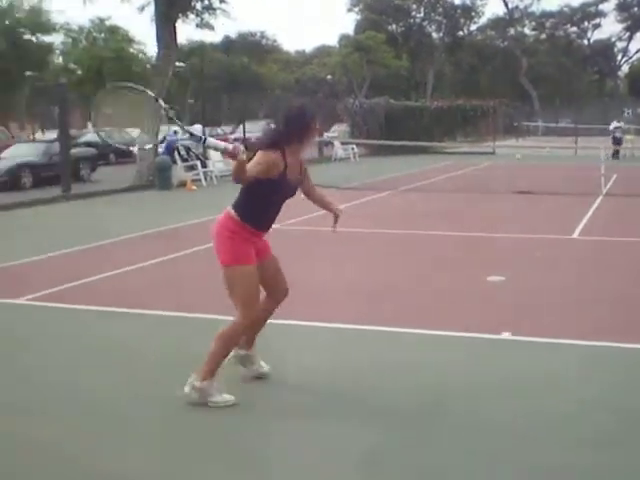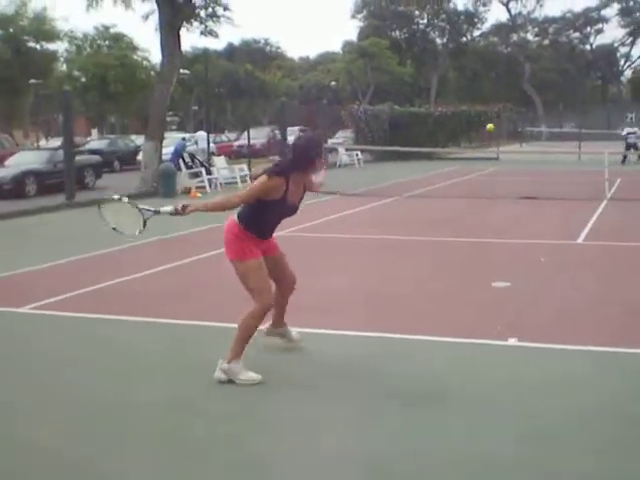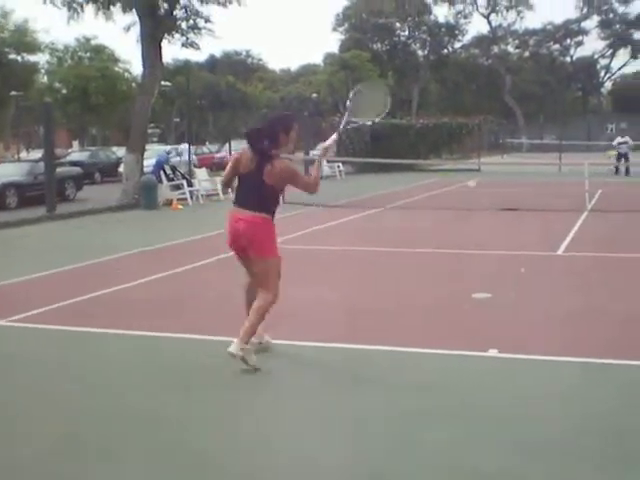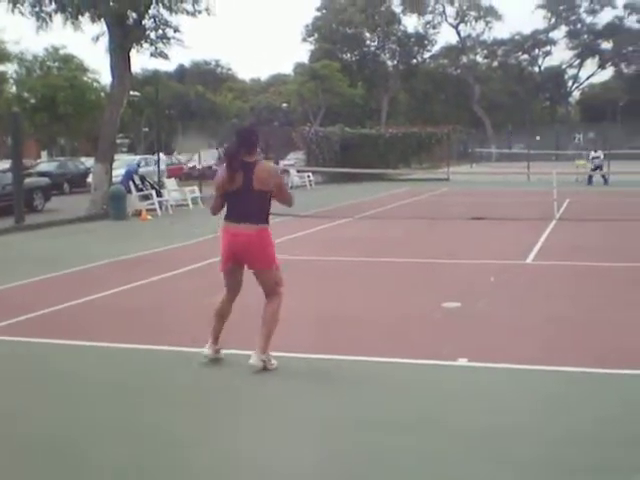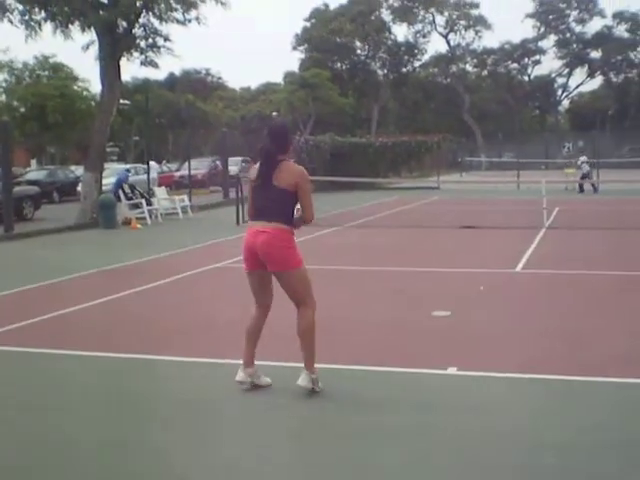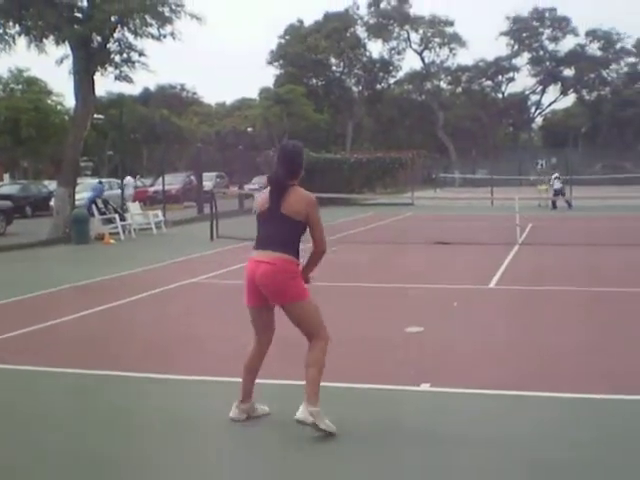
dt=0.4s
person 1, frame 1
left shoulder: (298, 161)
right shoulder: (272, 156)
left elbow: (310, 191)
right elbow: (243, 176)
left wrist: (332, 209)
right wrist: (239, 162)
left hip: (254, 235)
right hip: (234, 233)
left knee: (278, 292)
right knee: (246, 315)
left ankle: (243, 350)
right ankle: (200, 381)
person 1, frame 2
left shoulder: (304, 180)
right shoulder: (275, 181)
right elbow: (234, 200)
left wrist: (315, 185)
right wrist: (195, 207)
left hip: (262, 238)
right hip: (241, 238)
left knee: (288, 282)
right knee: (264, 301)
left ankle: (278, 327)
right ankle: (229, 364)
person 1, frame 3
left shoulder: (243, 154)
right shoulder: (284, 167)
left elbow: (225, 183)
right elbow: (311, 188)
right wrist: (318, 164)
left hip: (235, 222)
right hip: (259, 227)
left knee: (257, 278)
right knee: (269, 292)
left ankle: (253, 333)
right ankle: (242, 343)
person 1, frame 4
left shoulder: (225, 173)
right shoulder: (269, 171)
left elbow: (214, 210)
right elbow: (288, 201)
left hip: (230, 237)
right hip: (256, 239)
left knee: (230, 293)
right knee: (273, 295)
left ankle: (212, 345)
right ankle: (261, 354)
person 1, frame 5
left shoulder: (255, 170)
right shoulder: (297, 172)
right elbow: (308, 216)
left hip: (253, 238)
right hip: (278, 240)
left knee: (261, 307)
right knee: (306, 305)
left ankle: (247, 370)
right ankle: (309, 373)
person 1, frame 6
left shoulder: (262, 197)
right shoulder: (307, 199)
right elbow: (319, 248)
right wrist: (304, 273)
left hip: (254, 268)
right hip: (282, 272)
left knee: (262, 341)
right knee: (319, 338)
left ankle: (243, 404)
right ankle: (310, 408)
